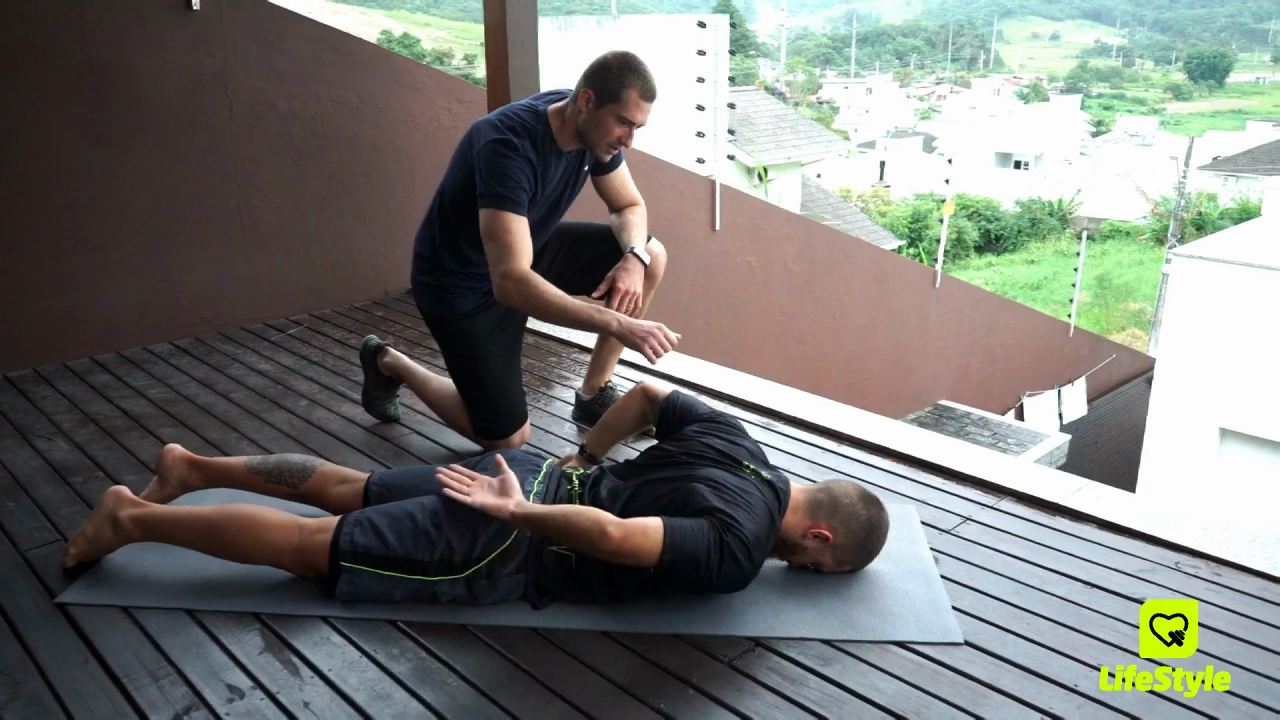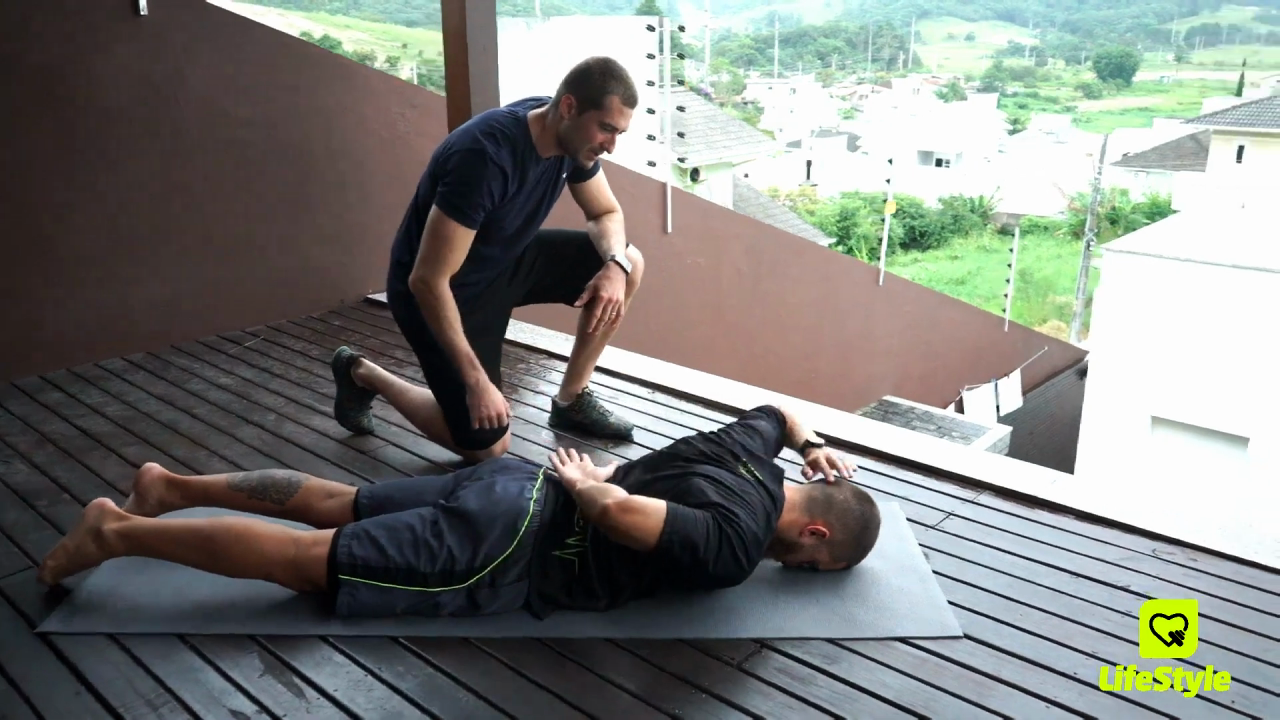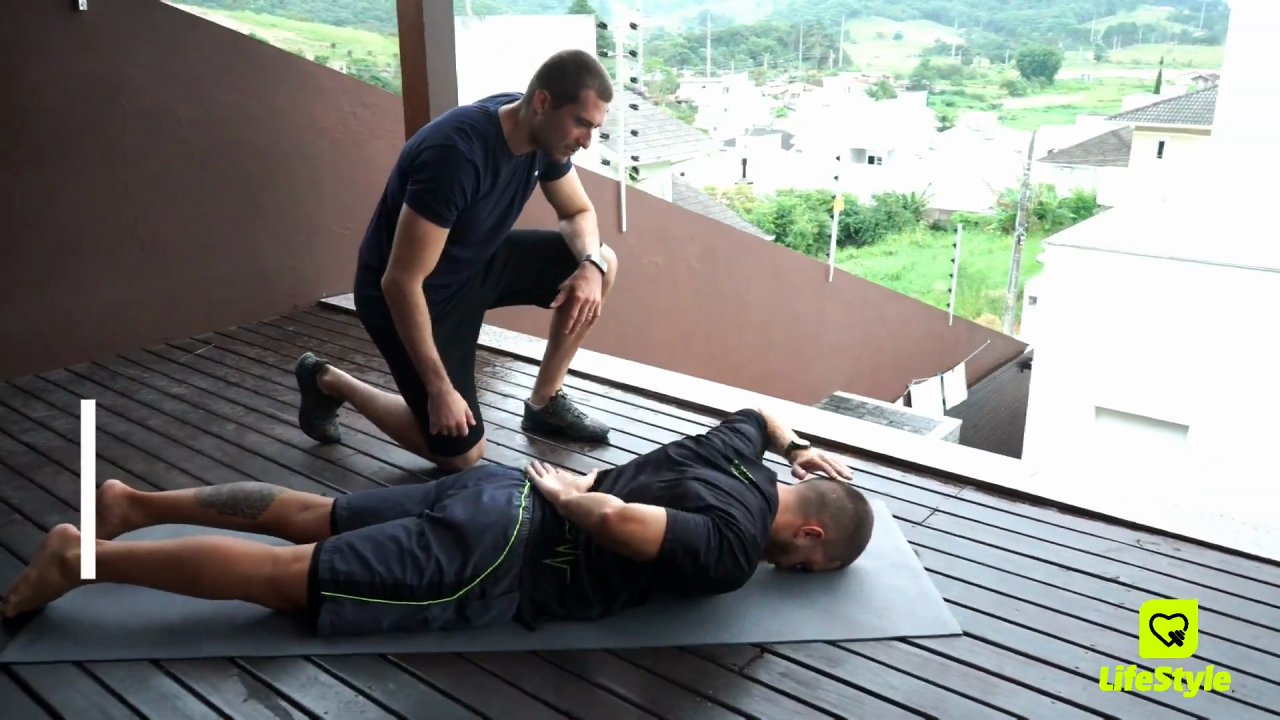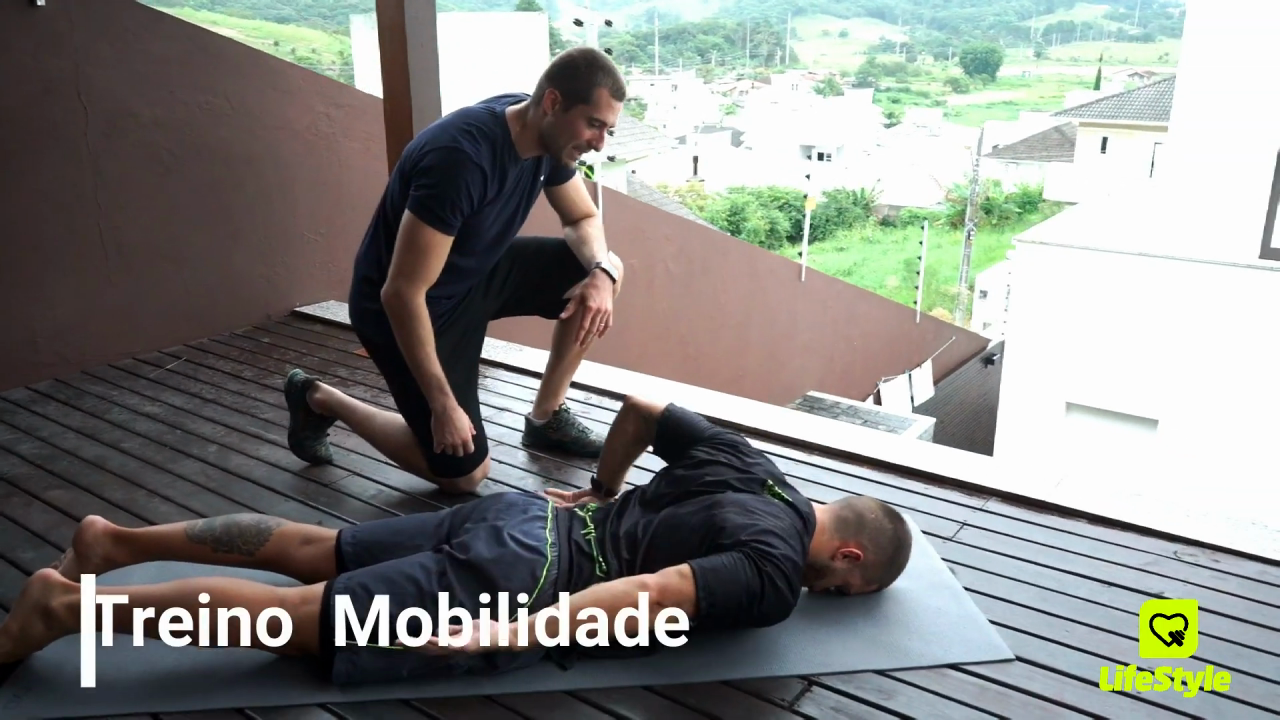
dt=0.7s
person 1, frame 1
left shoulder: (735, 441)
right shoulder: (739, 548)
left elbow: (646, 392)
right elbow: (615, 538)
right wrist: (520, 515)
left hip: (529, 477)
right hip: (497, 548)
left knee: (345, 489)
right knee: (315, 547)
left ankle: (193, 467)
right ankle: (136, 517)
person 1, frame 2
left shoulder: (747, 454)
right shoulder: (737, 544)
left elbow: (771, 409)
right elbow: (617, 511)
left wrist: (813, 444)
right wrist: (583, 483)
left hip: (514, 490)
right hip: (504, 550)
left knee: (331, 502)
right knee: (304, 558)
left ankle: (170, 486)
right ankle: (119, 530)
person 1, frame 3
left shoulder: (737, 456)
right shoulder: (736, 548)
left elbow: (755, 411)
right elbow: (617, 520)
left wrist: (800, 447)
right wrist: (567, 498)
left hip: (497, 496)
right hip: (494, 564)
left knee: (307, 517)
right knee: (284, 576)
left ankle: (132, 503)
right ankle: (84, 556)
person 1, frame 4
left shoulder: (749, 463)
right shoulder: (775, 573)
left elbow: (638, 408)
right elbow: (653, 598)
right wrist: (517, 637)
left hip: (516, 522)
right hip: (516, 580)
left knee: (308, 552)
right knee: (294, 617)
left ankle: (116, 539)
person 2, frame 1
left shoulder: (596, 128)
right shoulder: (509, 147)
left elbow: (630, 206)
right elbow: (511, 283)
left wrist: (634, 257)
right wrist: (619, 324)
right hip: (462, 283)
left knee: (651, 257)
right knee: (508, 438)
left ankle: (594, 393)
right ankle: (390, 365)
person 2, frame 2
left shoulder: (573, 136)
right shoulder: (485, 156)
left elbow: (607, 213)
right elbow: (427, 281)
left wrist: (614, 264)
right wrist: (476, 381)
left hip: (506, 260)
right hip: (445, 291)
left knee: (628, 265)
right knee: (487, 446)
left ankle: (571, 400)
right ankle: (363, 375)
person 2, frame 3
left shoulder: (543, 132)
right shoulder: (456, 154)
left elbow: (579, 212)
right elbow: (400, 282)
left wrist: (590, 265)
right wrist: (440, 389)
left hip: (476, 261)
right hip: (411, 293)
left knee: (601, 263)
right knee: (462, 454)
left ankle: (544, 403)
right ankle: (329, 382)
person 2, frame 4
left shoulder: (547, 135)
right shoulder: (461, 157)
left elbow: (583, 219)
right elbow: (400, 293)
left wrist: (600, 272)
right wrist: (443, 406)
right hip: (403, 308)
left knee: (605, 270)
right knee: (464, 474)
left ankle: (546, 418)
right ankle: (320, 401)
